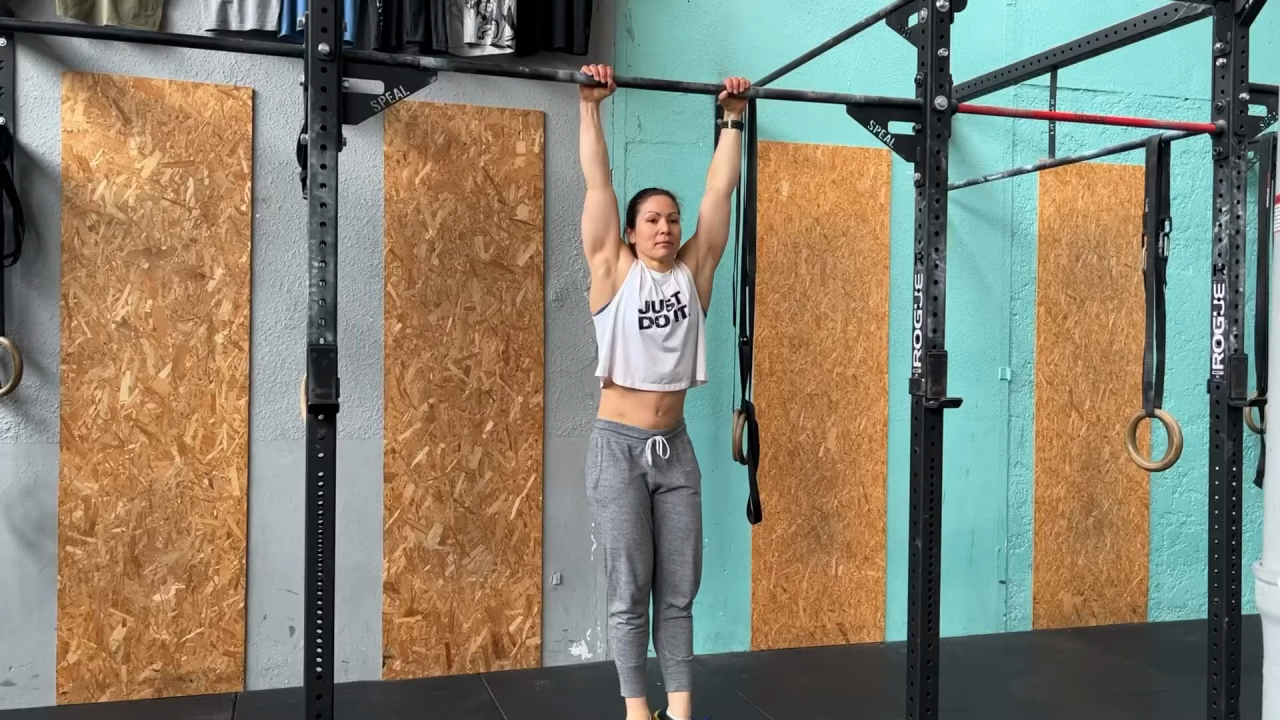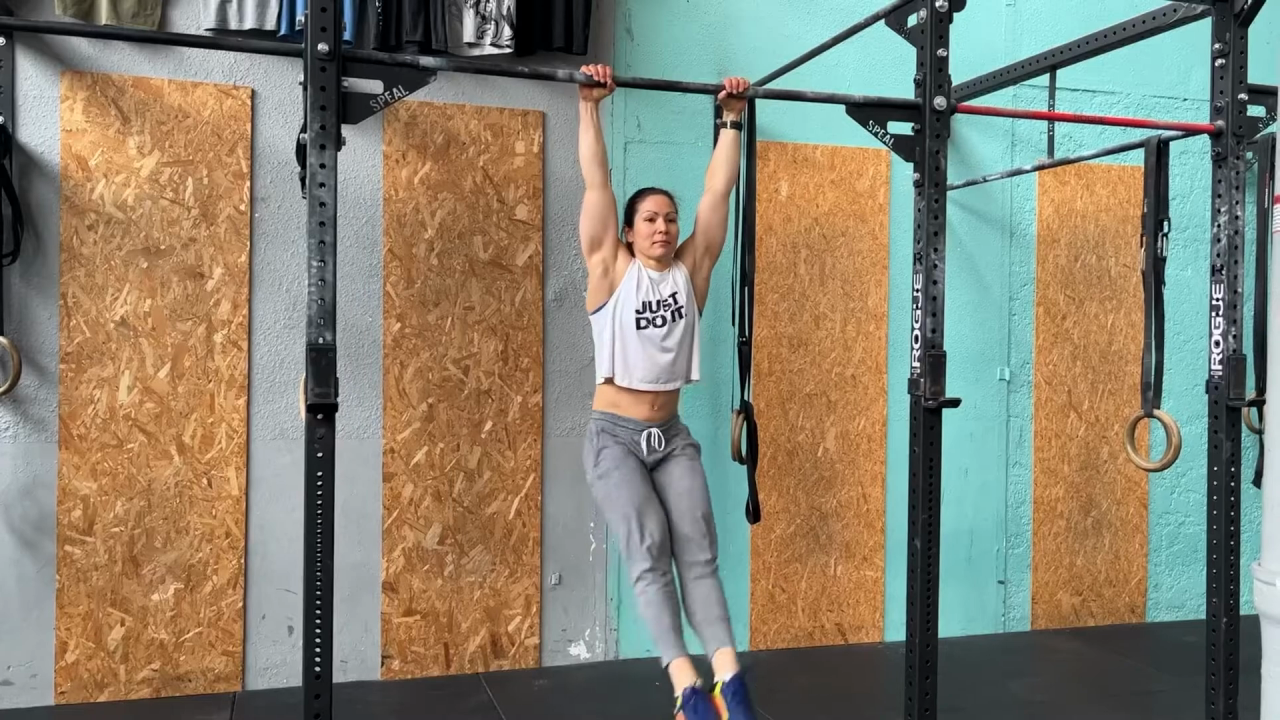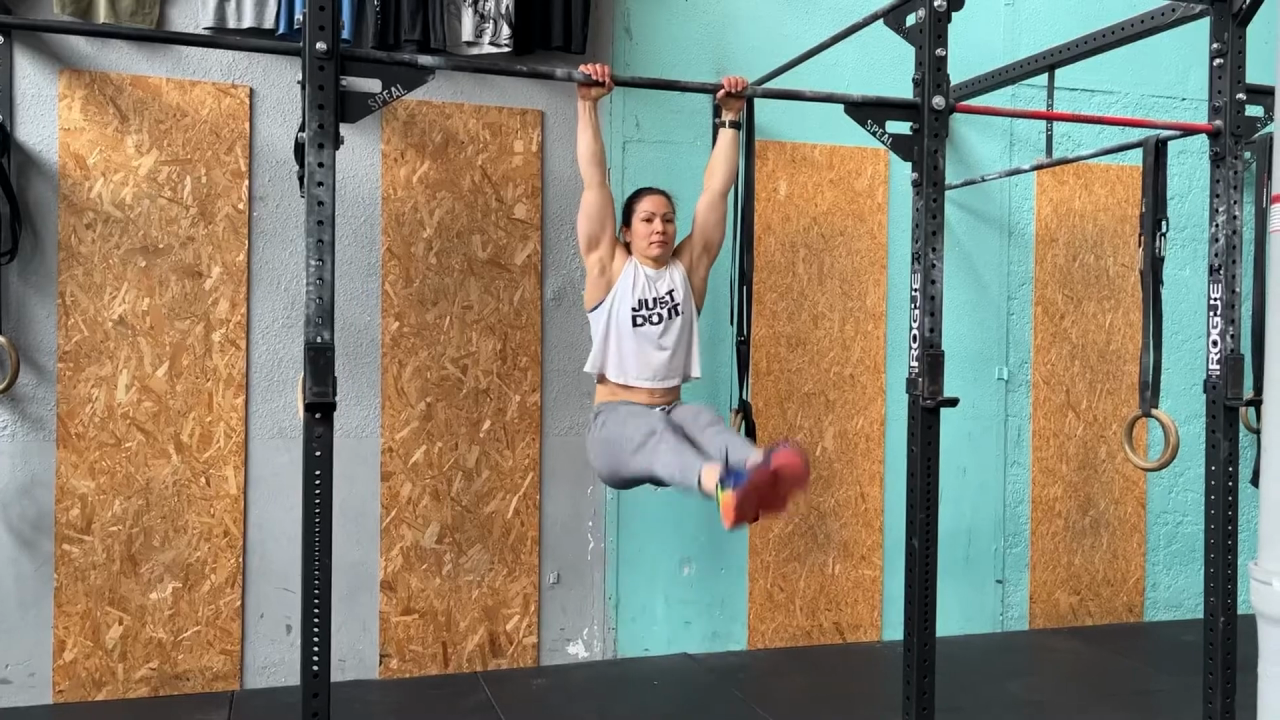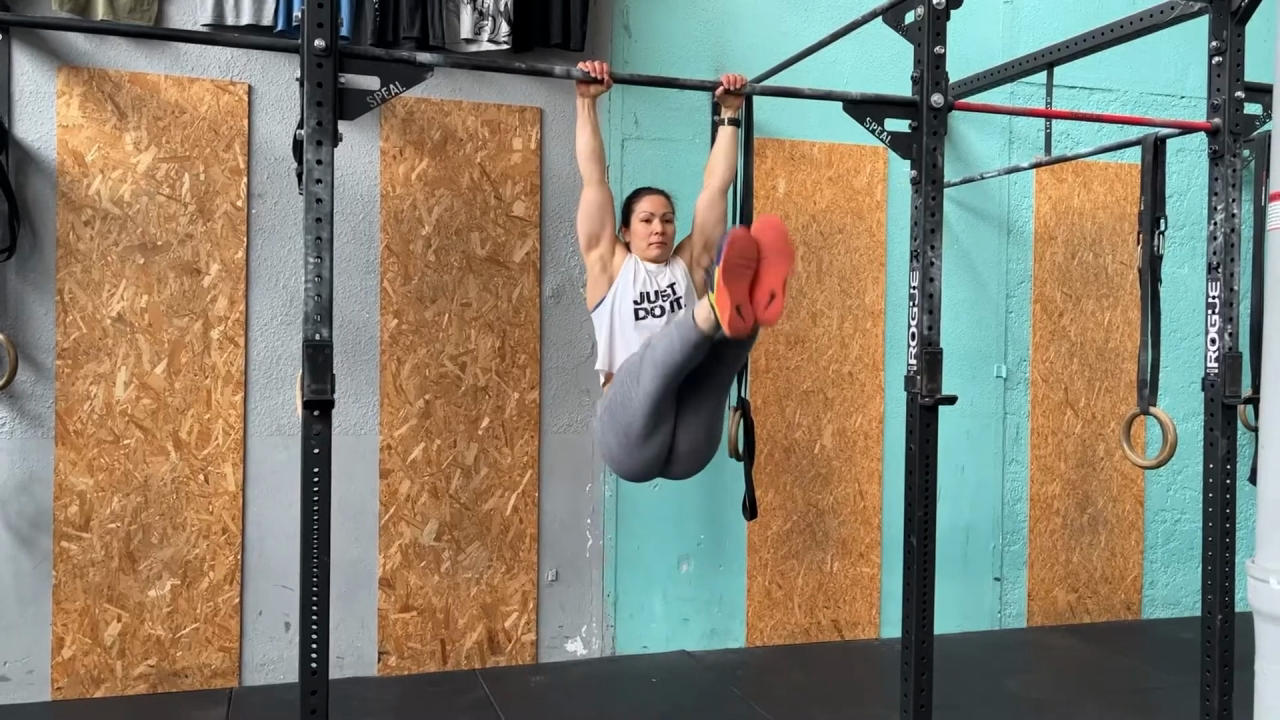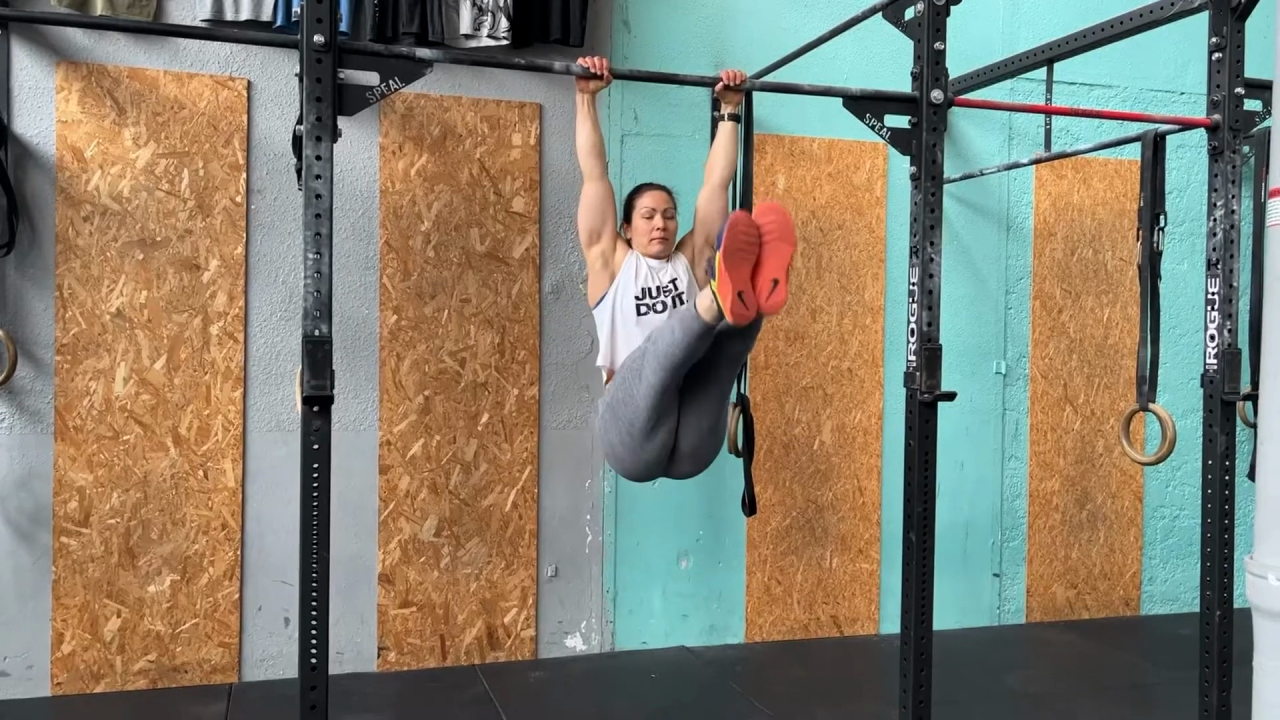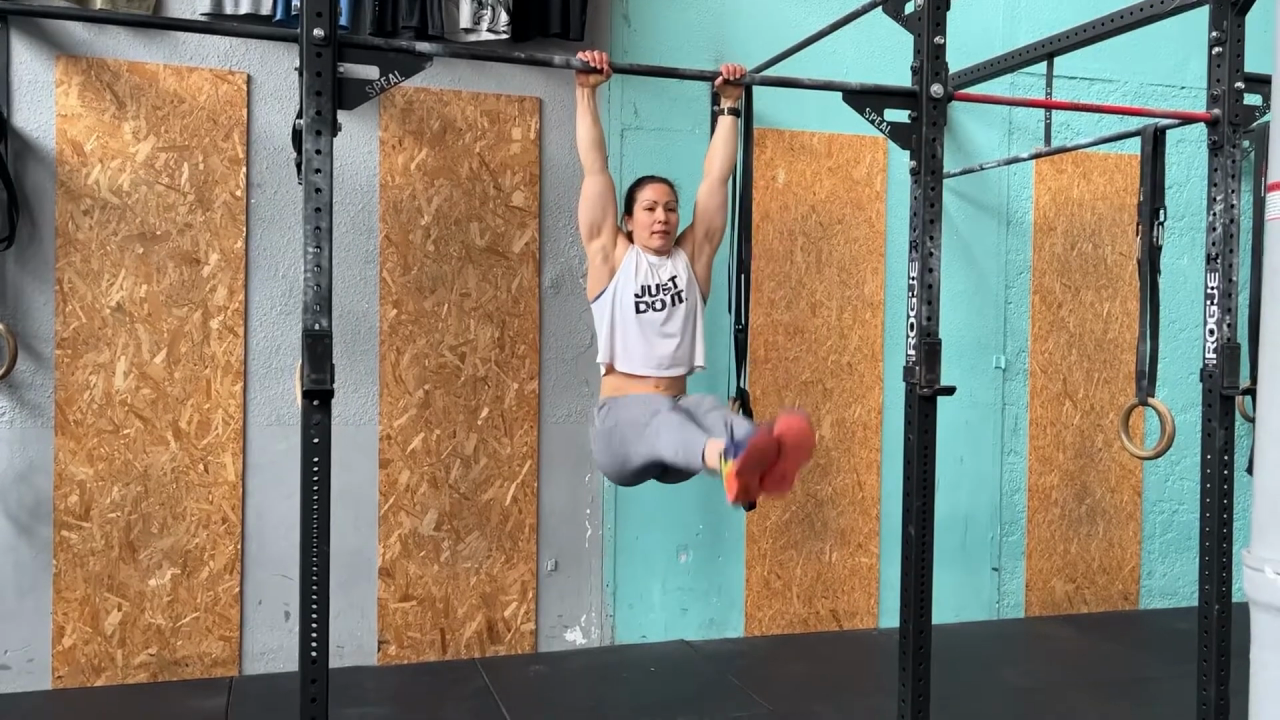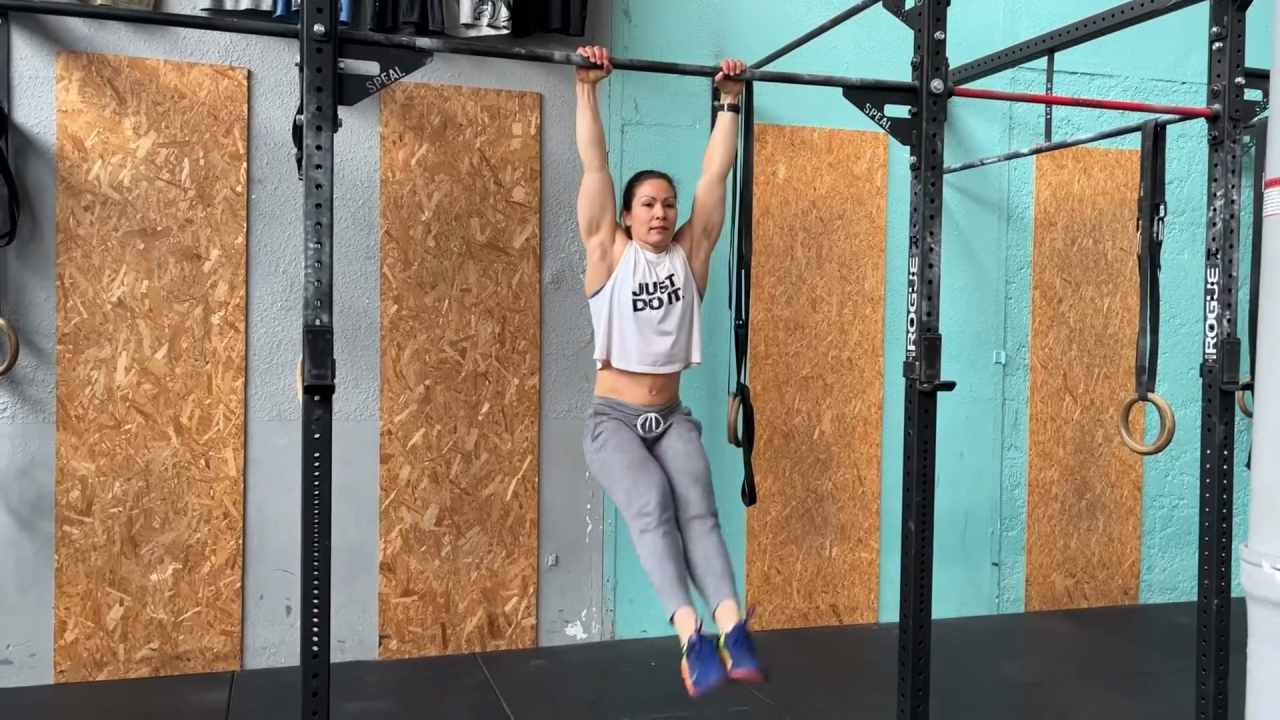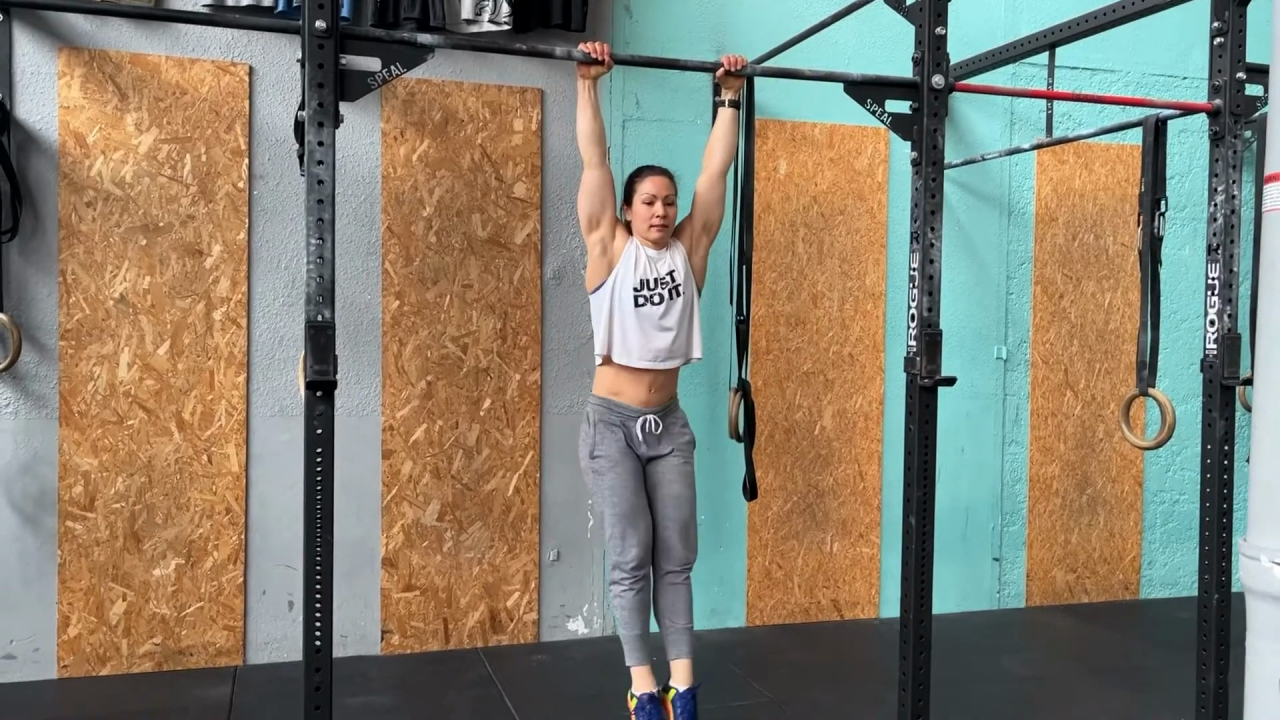
dt=0.3s
person 1, frame 1
left shoulder: (694, 271)
right shoulder: (613, 271)
left elbow: (719, 191)
right elbow: (597, 184)
left wrist: (733, 119)
right wrist: (590, 106)
left hip: (675, 448)
right hip: (618, 447)
left knee: (679, 594)
right knee: (629, 591)
person 1, frame 2
left shoulder: (692, 270)
right shoulder: (611, 270)
left elbow: (718, 193)
right elbow: (597, 186)
left wrist: (731, 119)
right wrist: (589, 106)
left hip: (671, 437)
right hip: (615, 436)
left knee: (699, 556)
right knee: (648, 551)
person 1, frame 3
left shoulder: (687, 271)
right shoulder: (609, 271)
left elbow: (716, 191)
right elbow: (594, 183)
left wrist: (730, 117)
right wrist: (589, 105)
left hip: (672, 423)
right hip: (618, 432)
left knee: (708, 425)
right knee: (654, 430)
left ankle: (756, 468)
right ankle: (728, 484)
person 1, frame 4
left shoulder: (689, 267)
right shoulder: (609, 267)
left elbow: (716, 188)
right elbow: (594, 179)
left wrist: (729, 114)
right wrist: (587, 102)
left hip: (688, 443)
right hip: (631, 432)
left knee: (704, 349)
right knee: (658, 351)
left ankle: (744, 304)
right ankle: (723, 309)
person 1, frame 5
left shoulder: (691, 263)
right shoulder: (611, 264)
left elbow: (716, 184)
right elbow: (595, 175)
left wrist: (729, 110)
right wrist: (586, 99)
left hip: (691, 443)
right hip: (631, 428)
right knee: (659, 345)
left ankle: (746, 302)
right ankle: (724, 297)
person 1, frame 6
left shoulder: (690, 260)
right shoulder: (611, 259)
left elbow: (716, 179)
right elbow: (595, 171)
left wrist: (729, 105)
right wrist: (586, 92)
left hip: (675, 445)
right hip: (623, 430)
left knee: (707, 409)
right knee: (655, 412)
left ankle: (760, 452)
right ankle: (732, 457)
person 1, frame 7
left shoulder: (689, 253)
right shoulder: (609, 253)
left elbow: (714, 177)
right elbow: (594, 168)
left wrist: (729, 102)
right wrist: (587, 89)
left hip: (672, 419)
right hip: (613, 419)
left knee: (698, 508)
right knee: (650, 504)
left ankle: (732, 633)
right ankle: (690, 633)
person 1, frame 8
left shoulder: (689, 249)
right shoulder: (609, 249)
left elbow: (716, 171)
right elbow: (594, 161)
left wrist: (730, 96)
right wrist: (588, 83)
left hip: (669, 425)
right hip: (610, 423)
left knee: (676, 558)
right knee: (632, 556)
